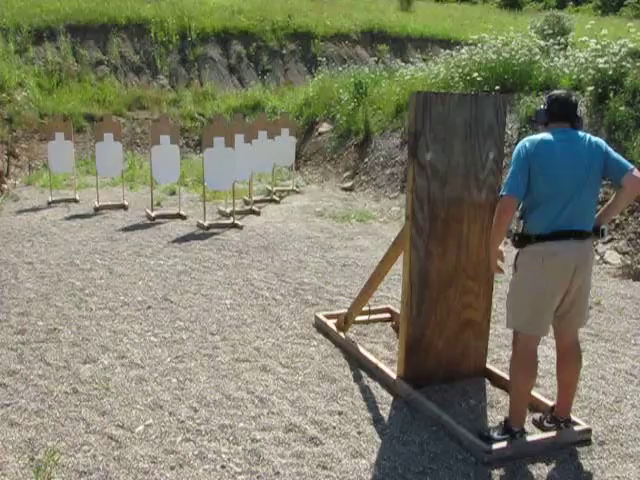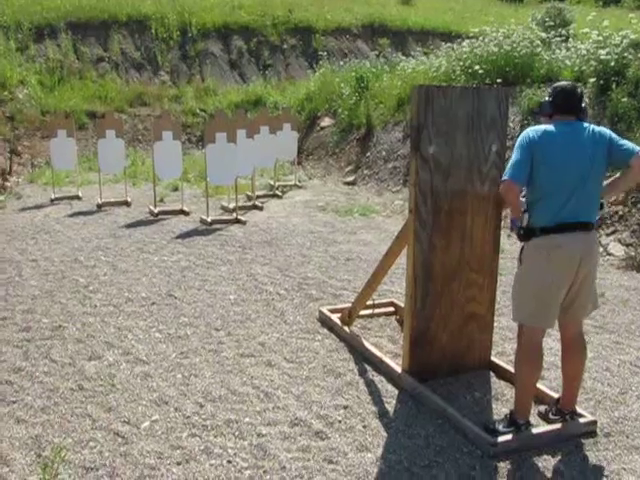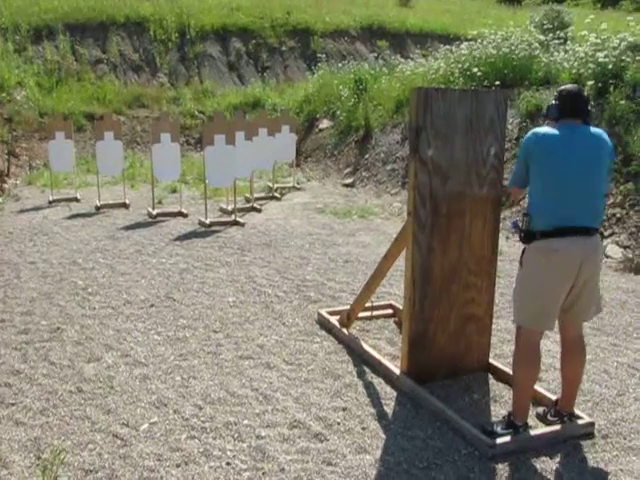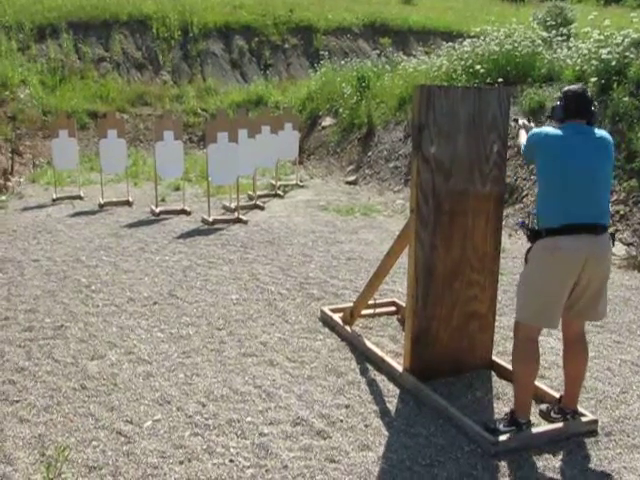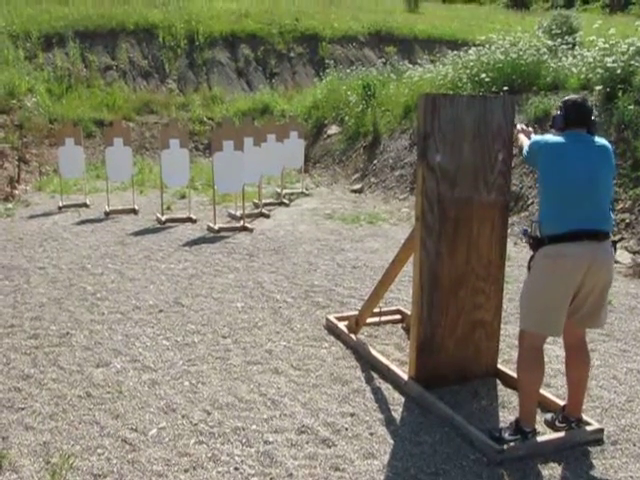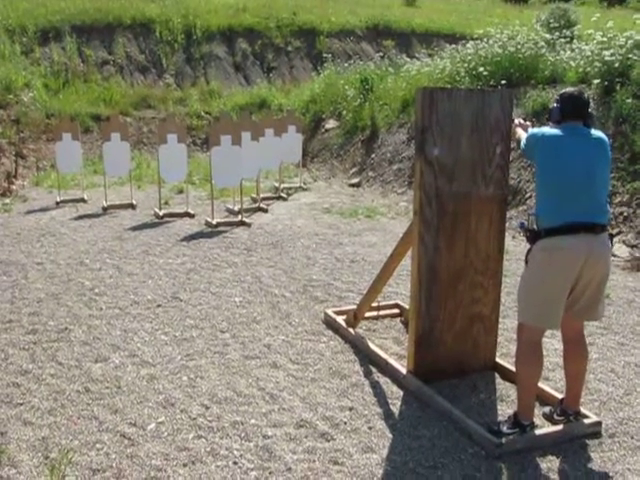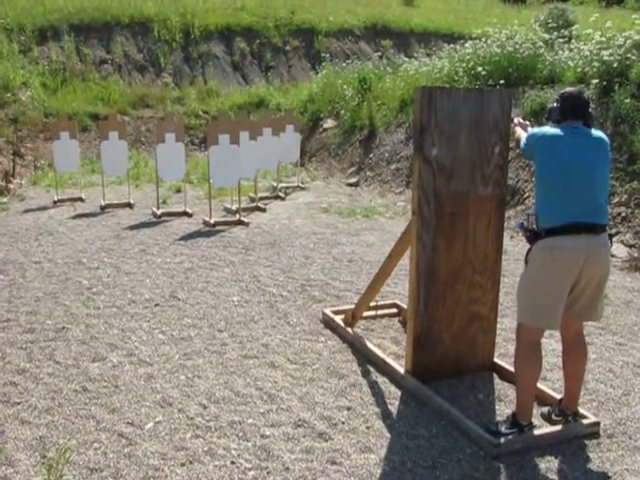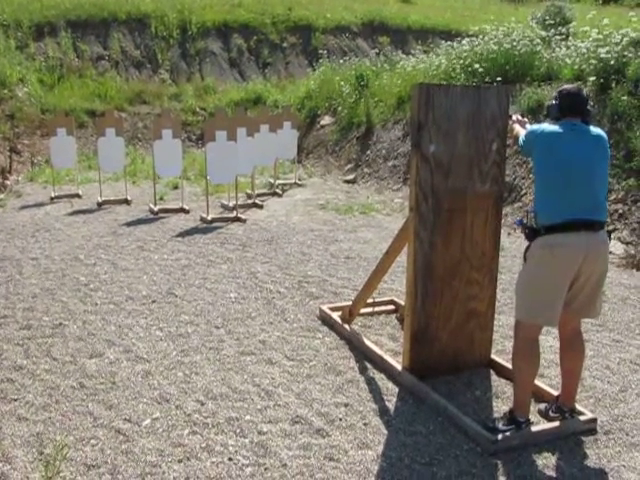
dt=0.3s
person 1, frame 1
left shoulder: (531, 146)
right shoulder: (595, 147)
left elbow: (508, 203)
left wrist: (494, 246)
right wrist: (600, 220)
left hip: (541, 251)
right hip: (581, 250)
left knee: (525, 341)
right knee: (568, 337)
left ankle: (514, 425)
right ankle: (561, 415)
person 1, frame 2
left shoulder: (534, 137)
right shoulder: (600, 137)
left elbow: (509, 188)
left wrist: (516, 210)
right wrist: (604, 191)
left hip: (547, 244)
right hip: (586, 242)
left knee: (530, 333)
right knee: (573, 329)
left ankle: (520, 418)
right ankle: (567, 407)
person 1, frame 3
left shoulder: (537, 139)
right shoulder: (602, 142)
left elbow: (514, 192)
right elbow: (601, 191)
left hip: (548, 248)
right hip: (589, 246)
left knee: (528, 335)
right knee: (572, 331)
left ankle: (518, 420)
right ankle: (564, 409)
person 1, frame 4
left shoulder: (543, 138)
right shoulder: (605, 142)
left elbow: (524, 150)
left wrist: (523, 131)
left hip: (556, 246)
right hip: (598, 245)
left knee: (526, 331)
right knee: (574, 329)
left ankle: (520, 417)
right ankle: (568, 407)
person 1, frame 5
left shoulder: (545, 146)
right shoulder: (604, 150)
left elbow: (528, 151)
left wrist: (522, 136)
left hip: (559, 253)
right hip: (600, 252)
left knee: (531, 339)
right knee: (576, 336)
left ankle: (525, 425)
right ankle: (572, 415)
person 1, frame 6
left shoulder: (542, 138)
right shoulder: (601, 142)
left elbow: (525, 143)
left wrist: (520, 129)
left hip: (556, 246)
right hip: (597, 245)
left knee: (529, 333)
right knee: (573, 329)
left ankle: (523, 419)
right ankle: (570, 408)
person 1, frame 7
left shoulder: (543, 138)
right shoulder: (600, 142)
left elbow: (524, 143)
left wrist: (519, 128)
left hip: (556, 246)
right hip: (597, 245)
left knee: (528, 333)
right knee: (573, 329)
left ankle: (522, 419)
right ankle: (568, 409)
person 1, frame 8
left shoulder: (542, 135)
right shoulder: (599, 139)
left elbow: (522, 140)
left wrist: (518, 126)
left hip: (555, 243)
right hip: (595, 242)
left knee: (527, 331)
right knee: (570, 326)
left ankle: (519, 416)
right ankle: (566, 405)
